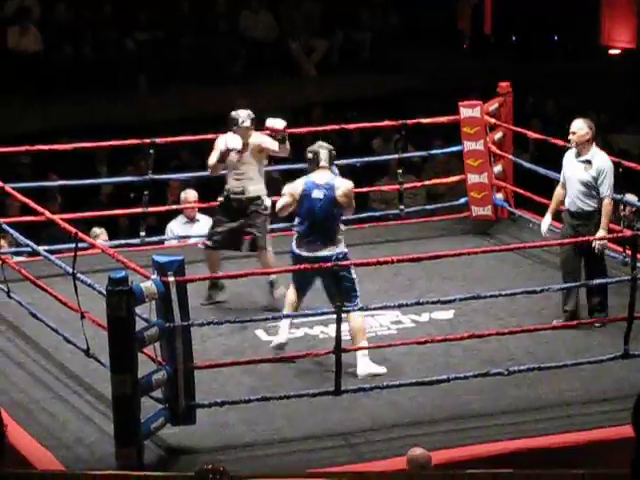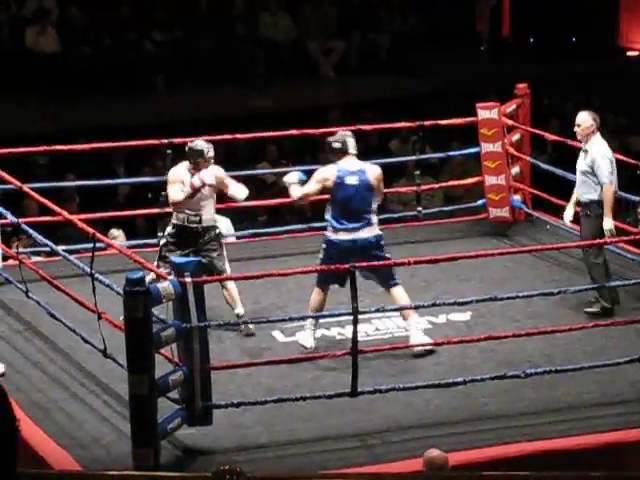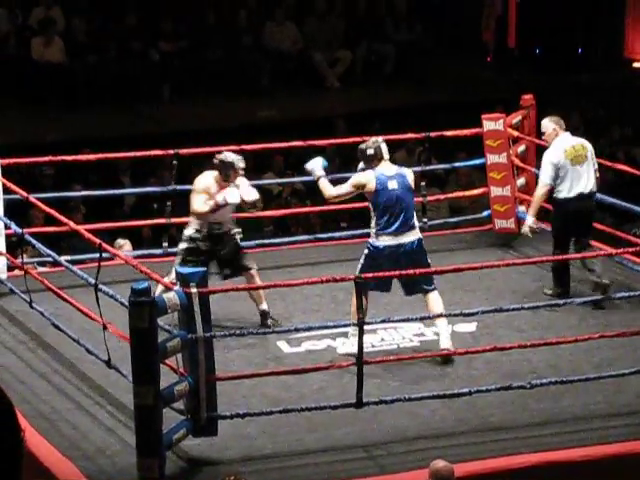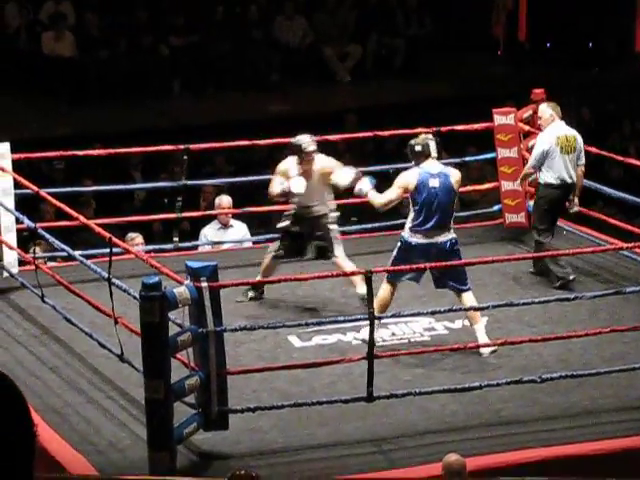
dt=0.5s
person 1, frame 1
left shoulder: (299, 185)
right shoulder: (345, 186)
left elbow: (280, 211)
left hip: (303, 253)
right hip: (333, 255)
left knee: (297, 289)
right knee: (352, 306)
left ankle: (283, 331)
right ankle: (363, 361)
person 1, frame 2
left shoulder: (328, 173)
right shoulder: (374, 171)
left elbow: (299, 196)
left wrist: (291, 182)
left hip: (338, 241)
right hip: (369, 239)
left knee: (322, 285)
right knee: (392, 284)
left ankle: (308, 334)
right ankle: (417, 334)
person 1, frame 3
left shoulder: (364, 178)
right shoulder: (408, 174)
left elbow: (331, 194)
left wrist: (319, 173)
left hip: (381, 247)
right hip: (411, 243)
right knee: (429, 290)
left ankle: (354, 341)
right ankle: (445, 339)
person 1, frame 4
left shoulder: (409, 177)
right shoulder: (455, 175)
left elbow: (382, 203)
left wrist: (366, 189)
left hip: (414, 242)
right hip: (444, 243)
left knee: (390, 281)
right knee: (463, 290)
right ankle: (483, 340)
person 2, frame 1
left shoulder: (602, 163)
right shoulder: (569, 156)
left elbow: (607, 199)
left wrist: (603, 230)
right wrist: (549, 213)
left hip: (592, 220)
right hip: (570, 217)
left knee: (595, 269)
right knee: (568, 266)
left ankle: (598, 311)
right ankle: (569, 313)
person 2, frame 2
left shoulder: (599, 151)
right shoulder: (586, 149)
left elbow: (609, 186)
left wrist: (608, 217)
right wrist: (571, 205)
left hip: (596, 209)
right hip: (588, 207)
left knee: (593, 253)
right knee: (593, 252)
left ankle: (606, 300)
right ankle: (605, 294)
person 2, frame 3
left shoulder: (553, 152)
right shoulder: (584, 144)
left elbow: (544, 188)
right elbow: (596, 175)
left wrist: (531, 215)
left hip: (566, 205)
right hip: (587, 201)
left knee: (561, 248)
right knee: (583, 245)
left ankle: (561, 289)
right ankle: (598, 278)
person 2, frame 4
left shoulder: (546, 137)
right shoulder: (575, 136)
left elbow: (530, 168)
right elbow: (580, 170)
left wrist: (522, 178)
right wrist: (575, 195)
left hip: (548, 190)
right hip: (566, 189)
left knee: (541, 234)
right knee: (547, 230)
left ankle: (562, 273)
right ankle: (540, 267)
person 3, frame 1
left shoulder: (259, 140)
right shoulder: (223, 141)
left elbow: (283, 152)
right elbow: (212, 169)
left wrist: (282, 137)
right wrist: (223, 154)
left hip: (255, 200)
right hip: (231, 198)
left knee: (261, 247)
right knee: (211, 245)
left ankle: (272, 284)
right ankle: (216, 286)
person 3, frame 2
left shoulder: (215, 172)
right shoulder: (177, 173)
left elbow: (230, 188)
right elbow: (175, 203)
left wrist: (239, 191)
right wrist: (193, 188)
left hip: (208, 229)
right hip: (180, 229)
left knee: (223, 274)
left ankle: (241, 317)
person 3, frame 3
left shoulder: (240, 181)
right shoulder: (204, 182)
left elbow: (253, 204)
right elbow: (196, 212)
left wrist: (252, 200)
right wrist: (219, 203)
left hip: (226, 233)
right hip: (200, 234)
left knee: (250, 273)
right knee: (176, 278)
left ankle: (264, 314)
person 3, frame 4
left shoulder: (325, 163)
right shoulder: (287, 166)
left elbow: (344, 179)
right elbow: (274, 193)
left wrist: (353, 176)
right wrist: (286, 190)
left hip: (322, 216)
right hip: (299, 213)
left knee: (338, 258)
right knee: (275, 254)
left ankle: (364, 294)
right ankle: (256, 289)
